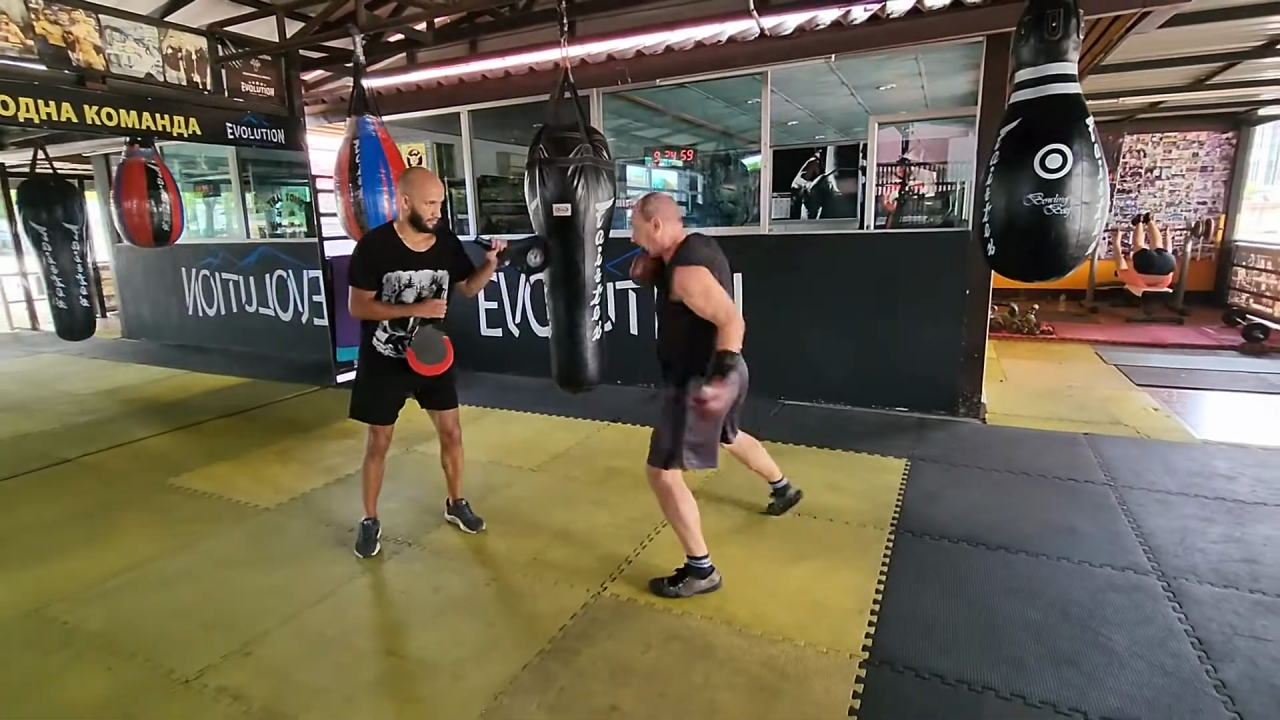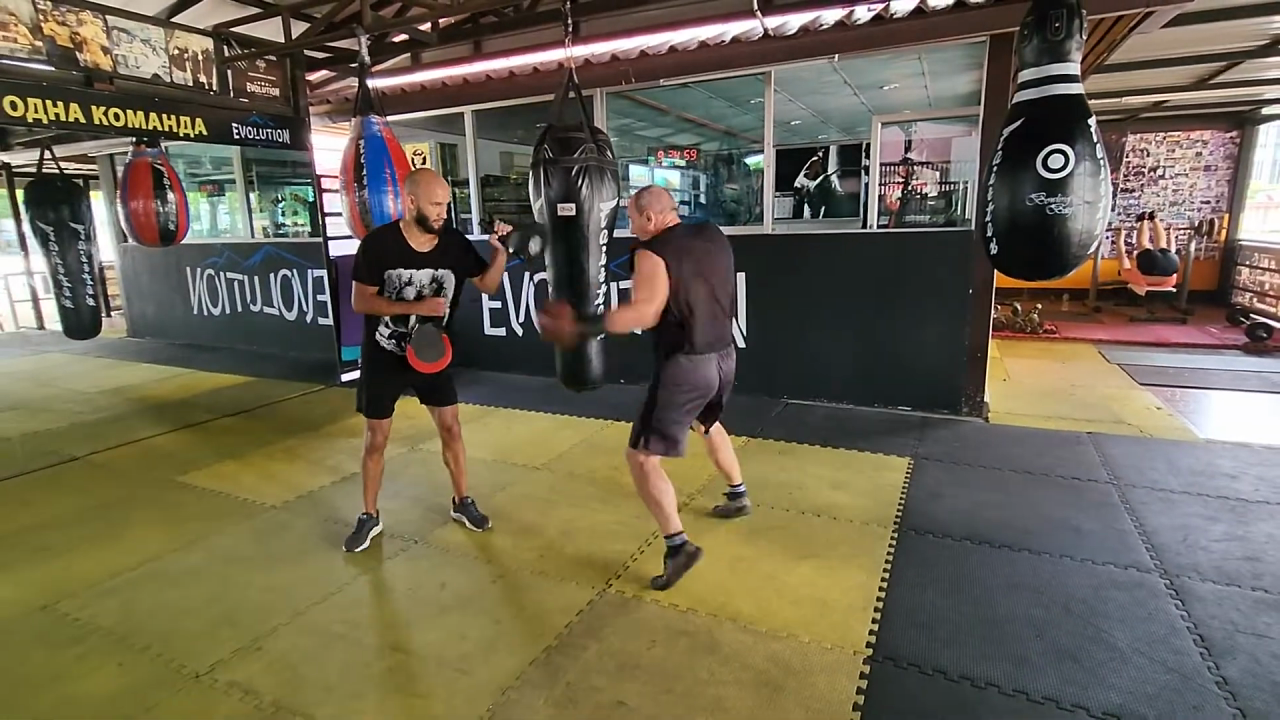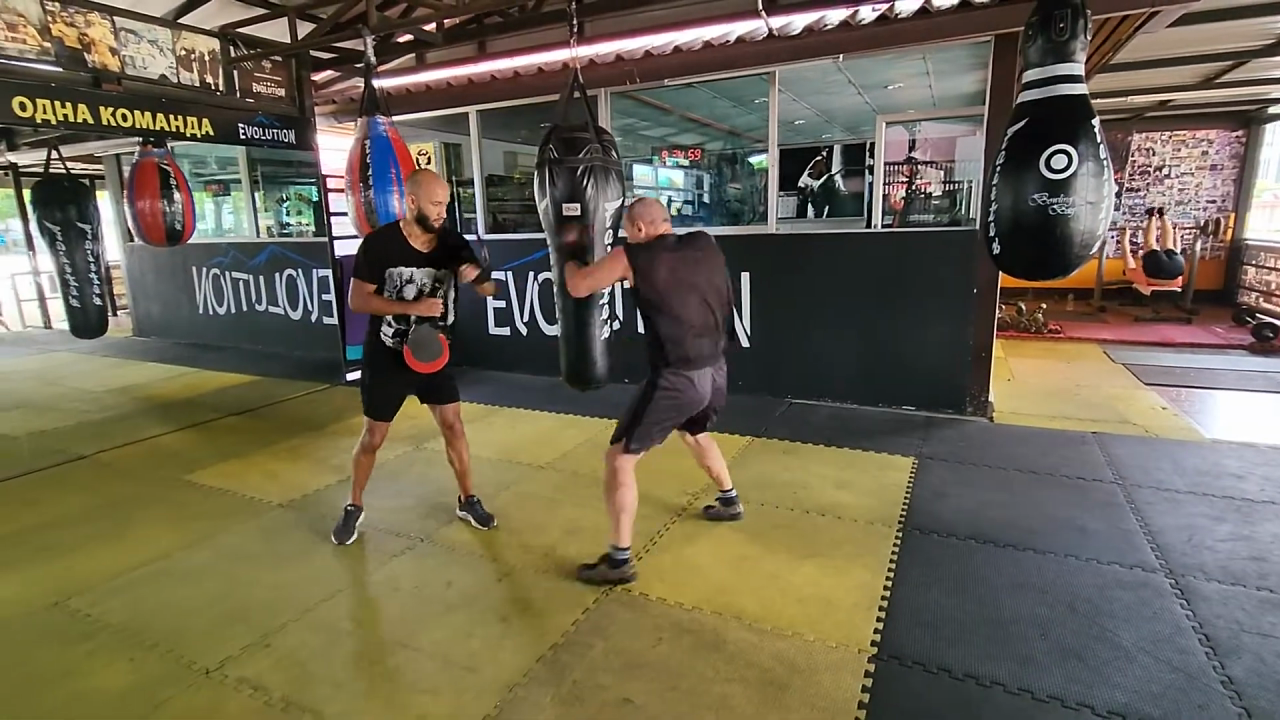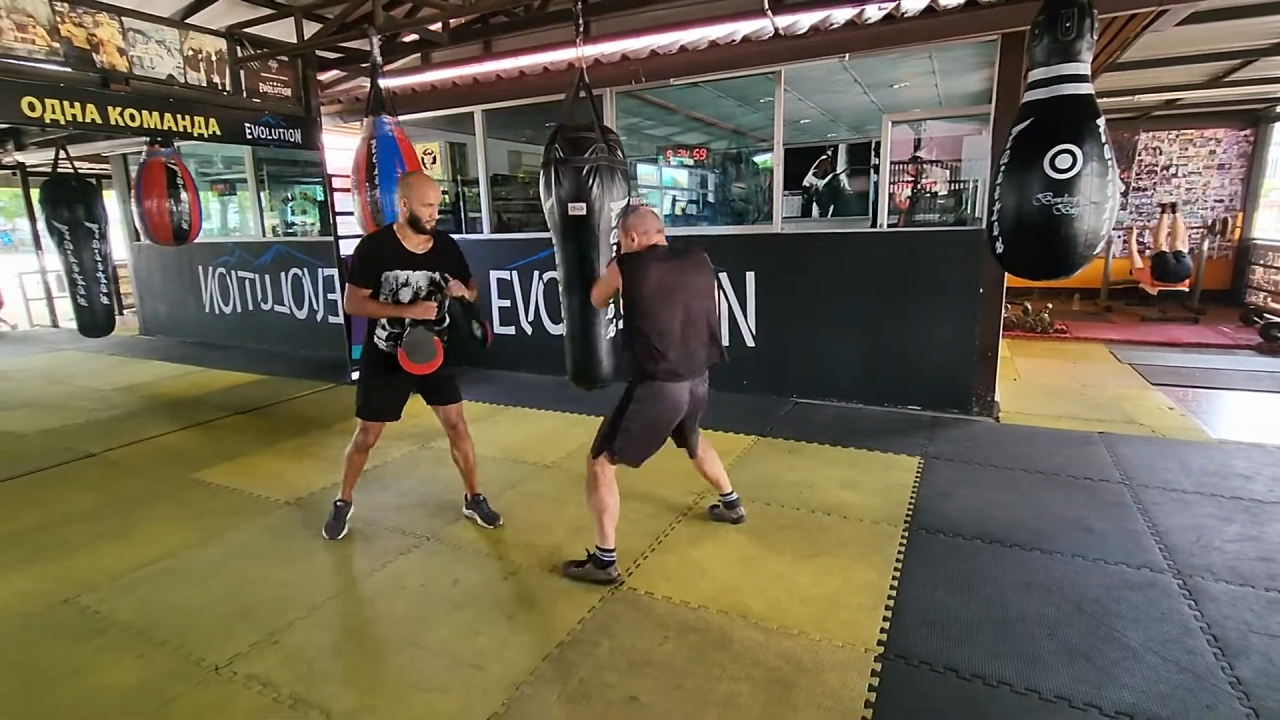
dt=0.1s
person 1, frame 1
left shoulder: (687, 268)
right shoulder: (699, 246)
left elbow: (731, 322)
left wrist: (717, 380)
right wrist: (650, 271)
left hip: (700, 385)
right hip: (724, 373)
left knee: (662, 472)
right knee: (729, 436)
left ankle: (701, 569)
right ankle: (783, 488)
person 1, frame 2
left shoulder: (651, 252)
right shoulder: (713, 235)
left elbow: (644, 314)
left wrist: (584, 328)
left hip: (684, 365)
right hip: (723, 355)
left knee: (642, 457)
right knee: (708, 425)
left ankle: (678, 544)
right ankle: (737, 496)
person 1, frame 3
left shoulder: (634, 255)
right shoulder: (705, 244)
left elbow: (578, 287)
left hip: (676, 378)
right hip: (715, 369)
left knee: (619, 458)
right knee: (696, 432)
left ankle: (619, 559)
right ankle: (729, 500)
person 1, frame 4
left shoulder: (625, 266)
right shoulder: (698, 260)
left elbow: (596, 301)
left hip: (654, 388)
right hip: (697, 382)
left knee: (601, 465)
right knee: (693, 442)
left ankle: (604, 560)
right ankle: (731, 503)
person 2, frame 1
left shoulder: (447, 241)
right shoulder: (373, 246)
left elbow: (468, 287)
right elbow: (358, 306)
left wrist: (491, 264)
right wrist: (414, 309)
right hip: (384, 360)
left knee: (451, 433)
right knee: (378, 443)
left ankle: (456, 503)
right ankle: (370, 521)
person 2, frame 2
left shoulder: (454, 241)
right shoulder: (379, 243)
left elbow: (489, 283)
right elbow: (359, 301)
left wrist: (499, 250)
right wrist: (415, 306)
right hip: (385, 355)
left knee: (451, 429)
right knee: (376, 437)
left ankle: (462, 502)
right ankle: (369, 516)
person 2, frame 3
left shoulder: (453, 243)
right shoulder: (379, 243)
left elbow: (486, 290)
right elbow: (357, 300)
left wrist: (477, 274)
right wrist: (411, 306)
right hip: (387, 355)
left knee: (453, 427)
right knee: (373, 437)
left ankle: (468, 500)
right ankle: (354, 508)
person 2, frame 4
left shoulder: (446, 247)
right shoulder: (373, 248)
left elbow: (471, 294)
right elbow: (354, 302)
left wrist: (462, 292)
right wrist: (405, 309)
right hip: (384, 356)
left knee: (457, 426)
right knee: (366, 436)
left ankle: (474, 499)
right ankle: (342, 502)
